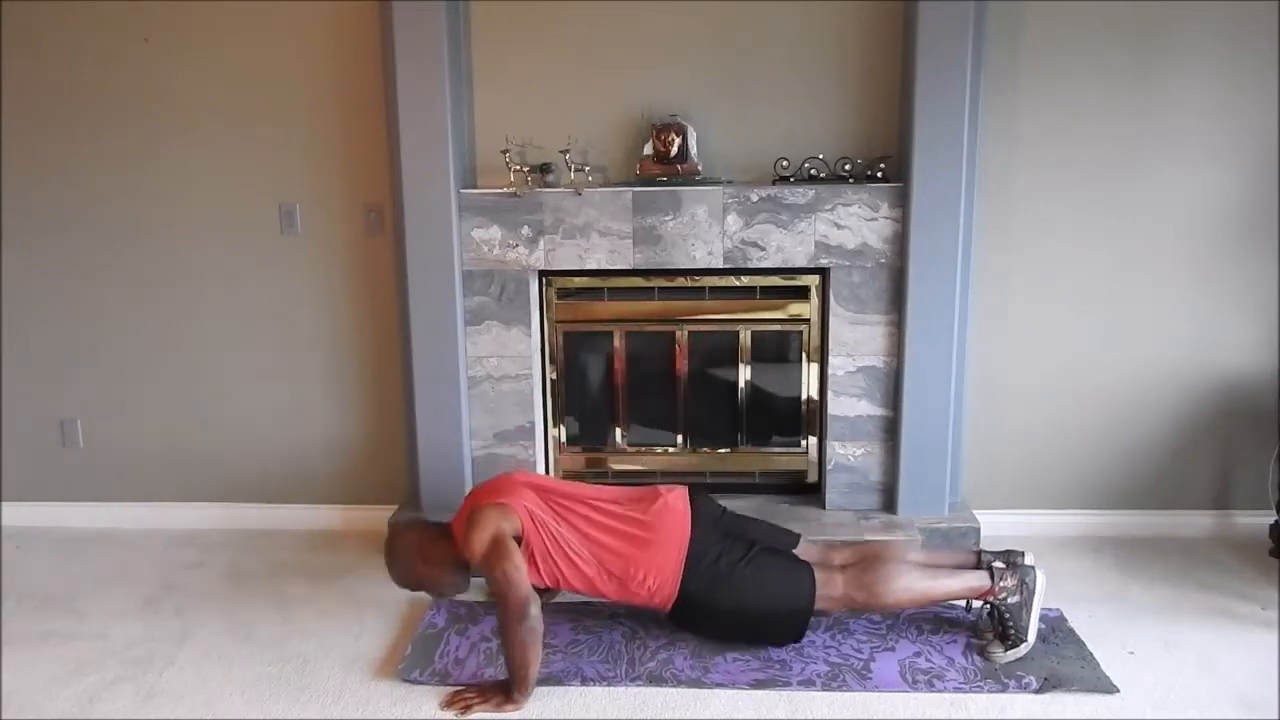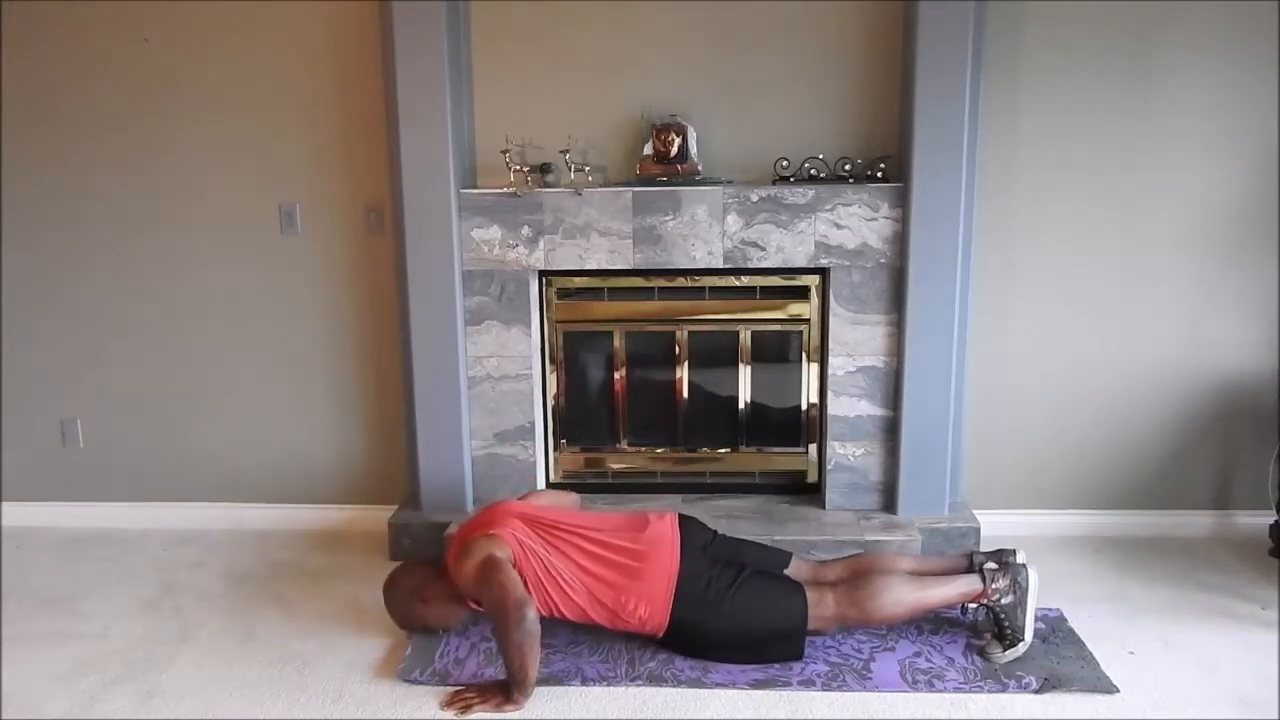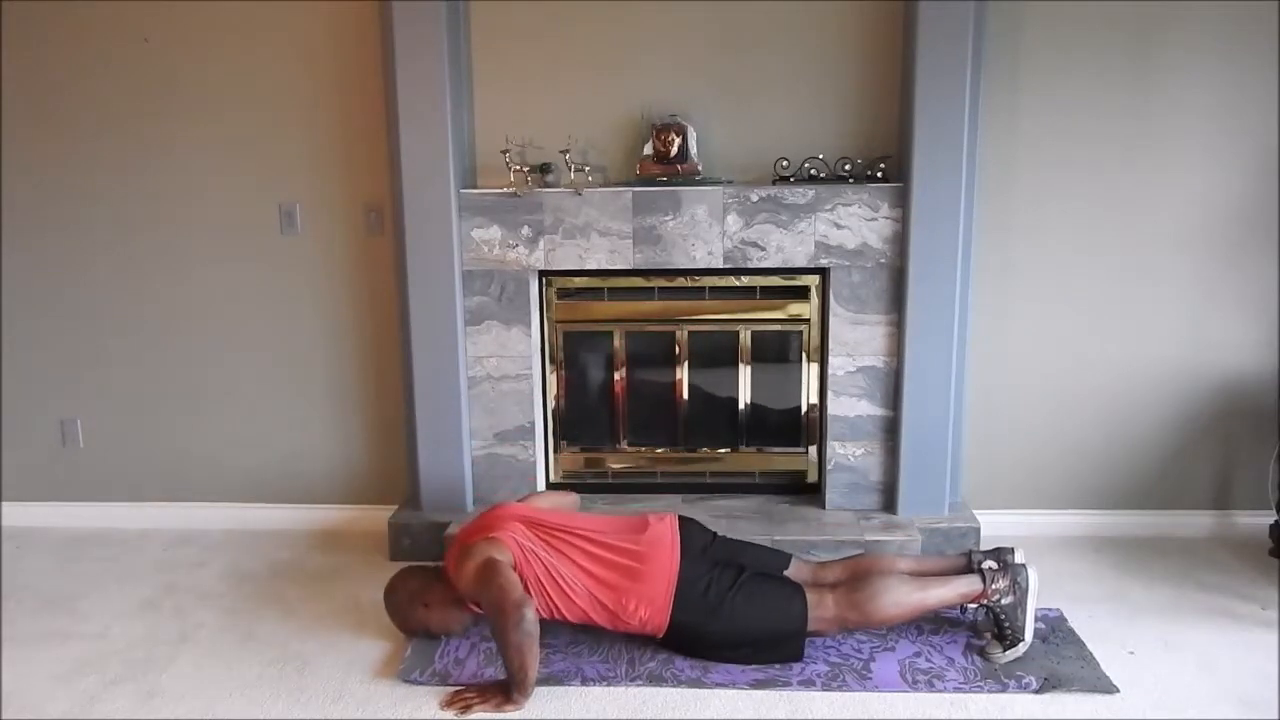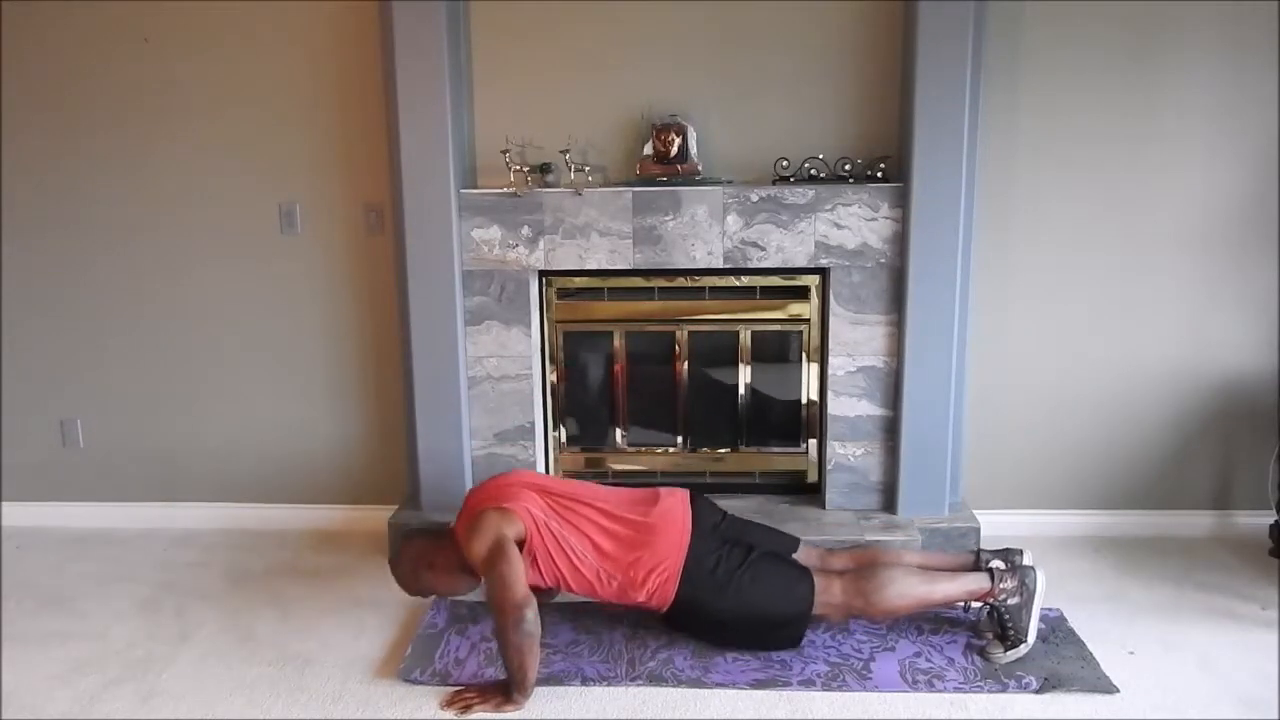
dt=0.3s
person 1, frame 1
left shoulder: (477, 533)
right shoulder: (496, 499)
left elbow: (520, 605)
right wrist: (533, 580)
left hip: (684, 571)
right hip: (679, 516)
left knee: (840, 590)
right knee: (832, 559)
left ankle: (1002, 587)
right ankle: (992, 565)
person 1, frame 2
left shoulder: (469, 560)
right shoulder: (495, 524)
left elbow: (517, 609)
right elbow: (568, 499)
left hip: (677, 598)
right hip: (670, 541)
left knee: (833, 609)
right knee: (824, 575)
left ankle: (994, 586)
right ankle: (985, 565)
person 1, frame 3
left shoulder: (470, 563)
right shoulder: (491, 529)
left elbow: (516, 612)
right elbow: (568, 499)
left hip: (676, 597)
right hip: (669, 542)
left knee: (833, 611)
right knee: (822, 577)
left ankle: (995, 587)
right ankle: (982, 565)
person 1, frame 4
left shoulder: (479, 535)
right shoulder: (495, 497)
left elbow: (517, 609)
right wrist: (545, 578)
left hip: (681, 574)
right hip: (678, 517)
left knee: (839, 596)
right knee: (830, 563)
left ankle: (1000, 586)
right ankle: (992, 563)
